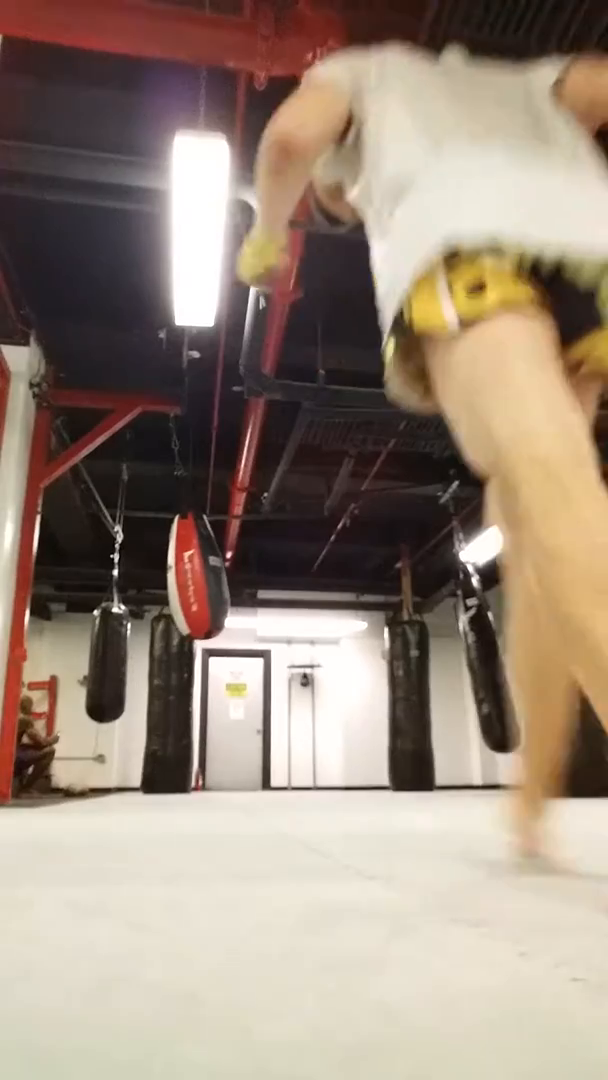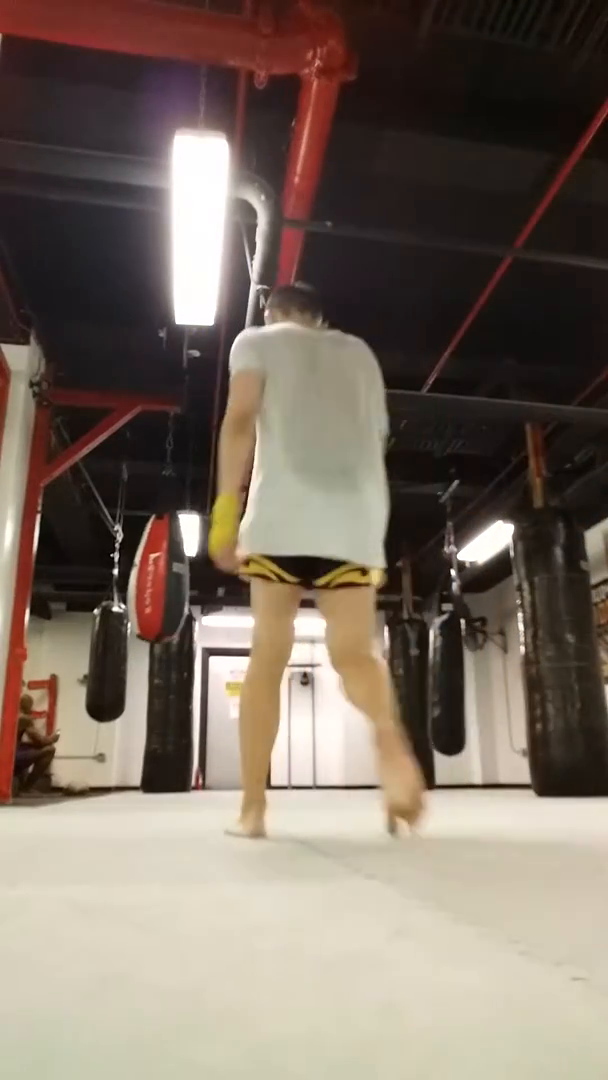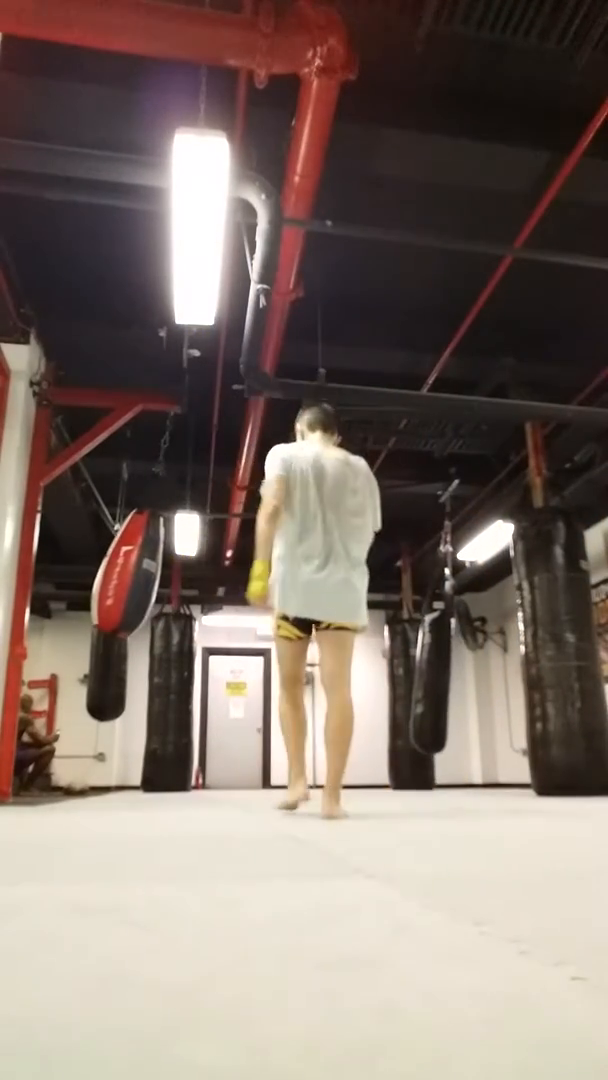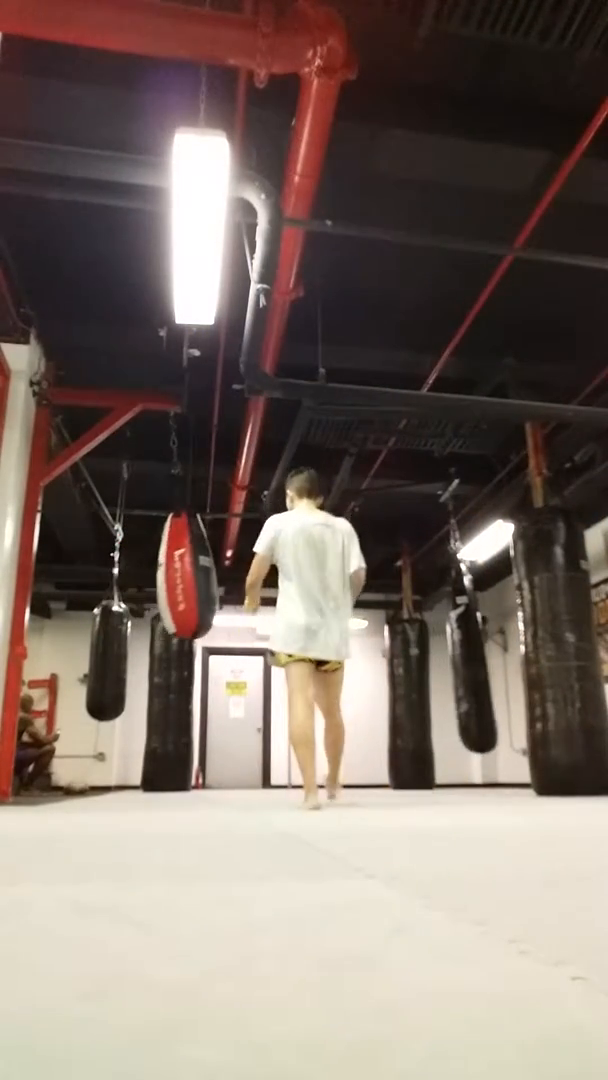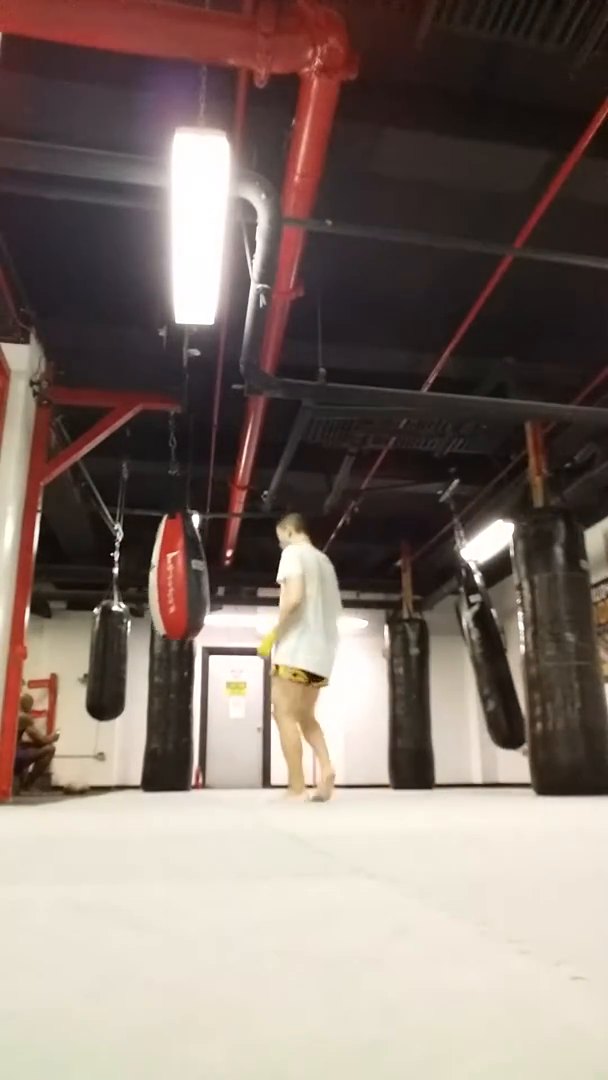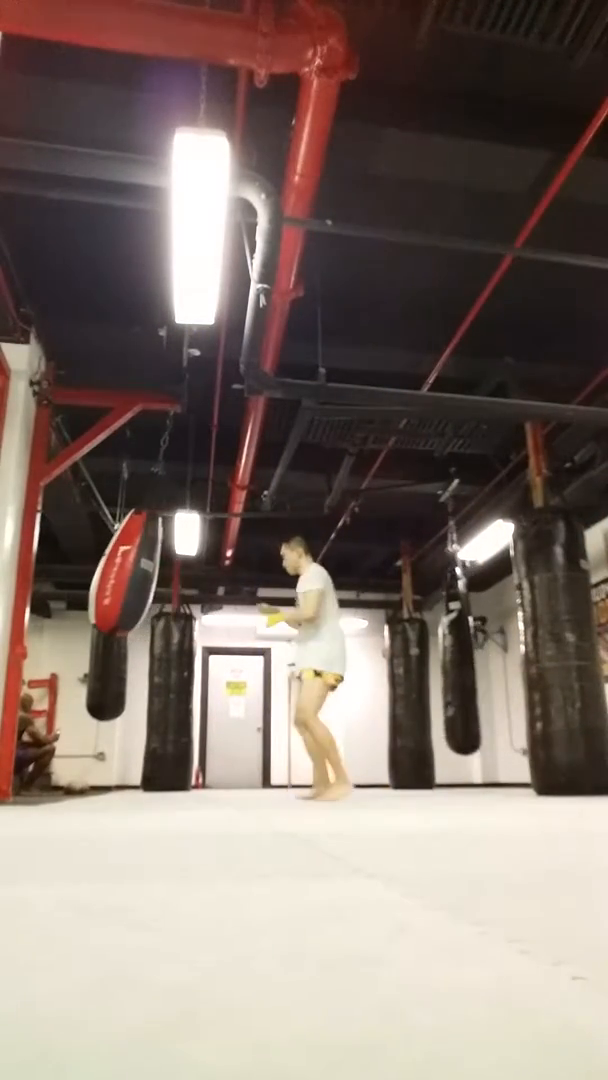
dt=0.7s
person 1, frame 1
left shoulder: (357, 75)
right shoulder: (505, 81)
left elbow: (287, 141)
left wrist: (261, 247)
left hip: (460, 234)
right knee: (528, 514)
person 1, frame 2
left shoulder: (257, 340)
right shoulder: (359, 352)
left elbow: (240, 419)
right elbow: (377, 438)
left wrist: (226, 506)
left hip: (280, 515)
right hip: (355, 513)
left knee: (268, 657)
right knee: (353, 652)
left ankle: (252, 807)
right ankle: (391, 743)
person 1, frame 3
left shoulder: (284, 454)
right shoulder: (360, 468)
left elbow: (271, 507)
right elbow: (370, 534)
left wrist: (260, 568)
left hip: (295, 585)
right hip: (345, 589)
left knee: (291, 685)
right knee: (337, 690)
left ankle: (297, 779)
right ankle: (332, 795)
person 1, frame 4
left shoulder: (278, 524)
right shoulder: (342, 527)
left elbow: (253, 579)
right elbow: (358, 577)
left wrist: (251, 603)
left hip: (295, 627)
right hip: (333, 630)
left knee: (300, 706)
right knee: (332, 710)
left ankle: (311, 791)
right ankle: (333, 782)
person 1, frame 5
left shoulder: (293, 553)
right shoulder: (324, 561)
left elbow: (294, 599)
right elbow: (335, 609)
left wrist: (272, 636)
left hip: (298, 647)
right hip: (323, 648)
left knee: (284, 714)
right knee: (304, 714)
left ankle: (297, 789)
right ankle: (326, 768)
person 1, frame 6
left shoulder: (313, 573)
right shoulder: (311, 578)
left elbow: (308, 613)
left wrist: (283, 615)
right wrist: (277, 613)
left hip: (323, 657)
right hip: (314, 658)
left knee: (306, 715)
right knee: (303, 719)
left ankle: (341, 782)
right ankle: (322, 784)
